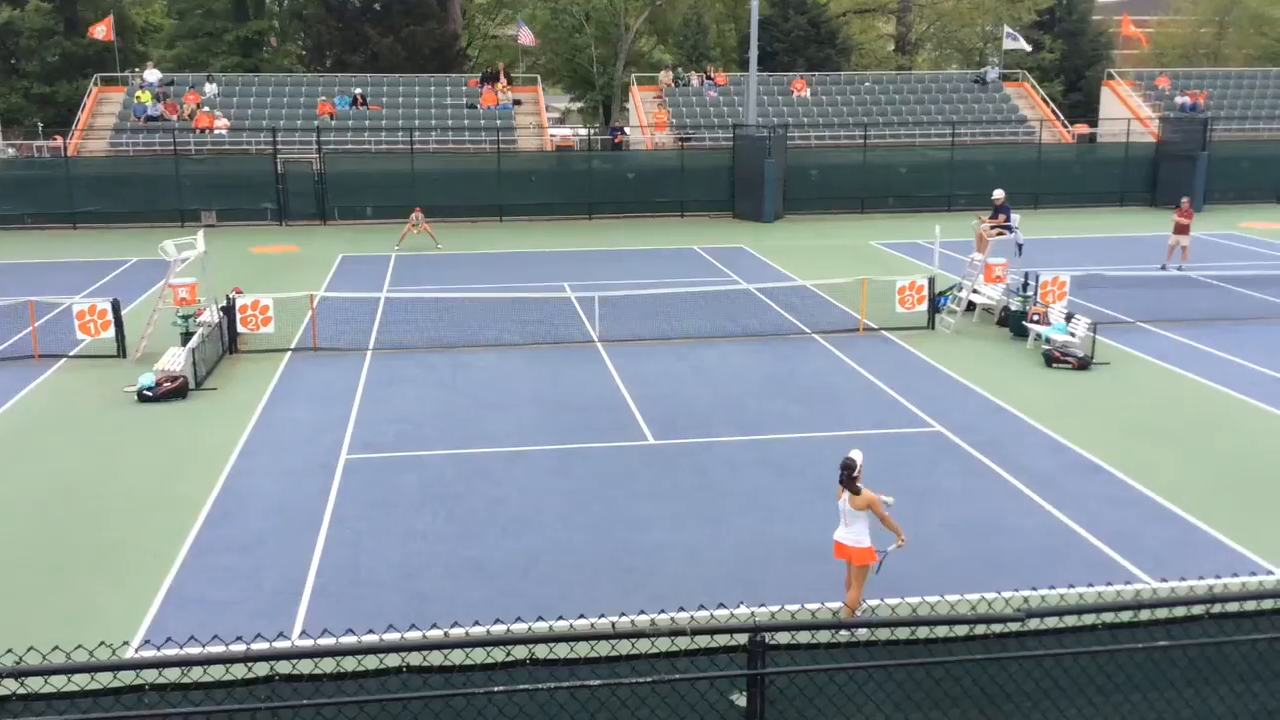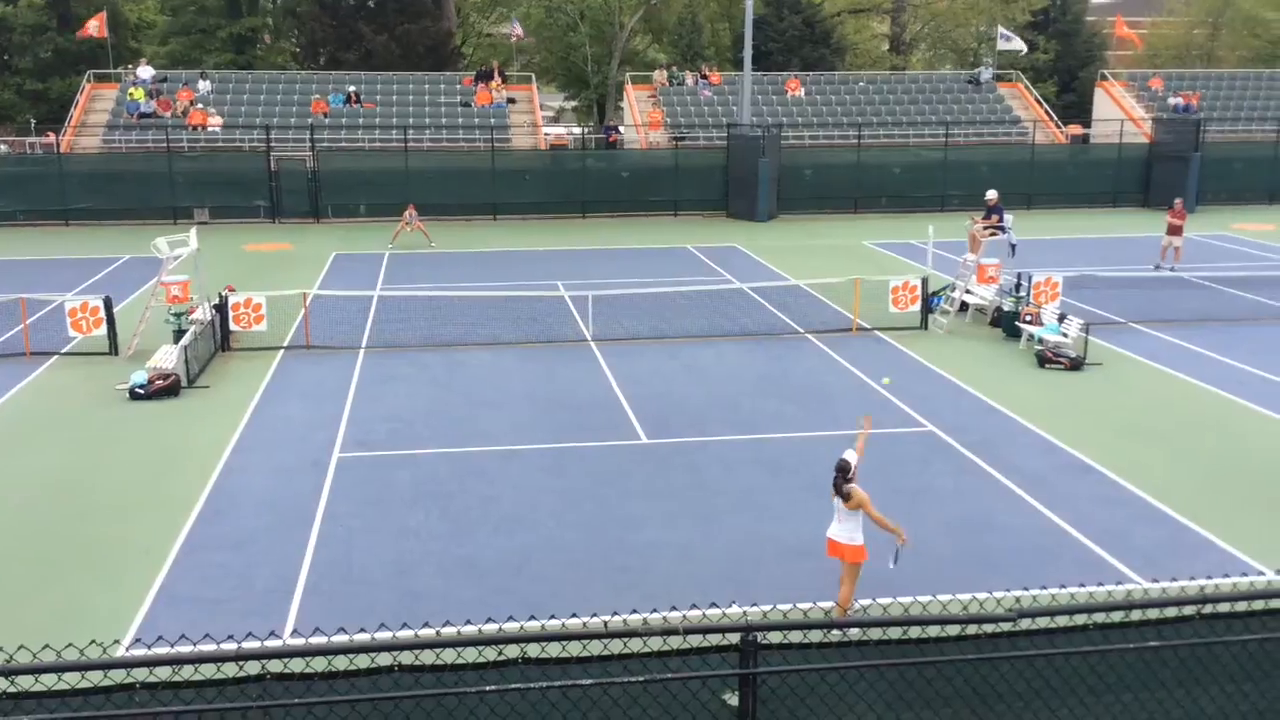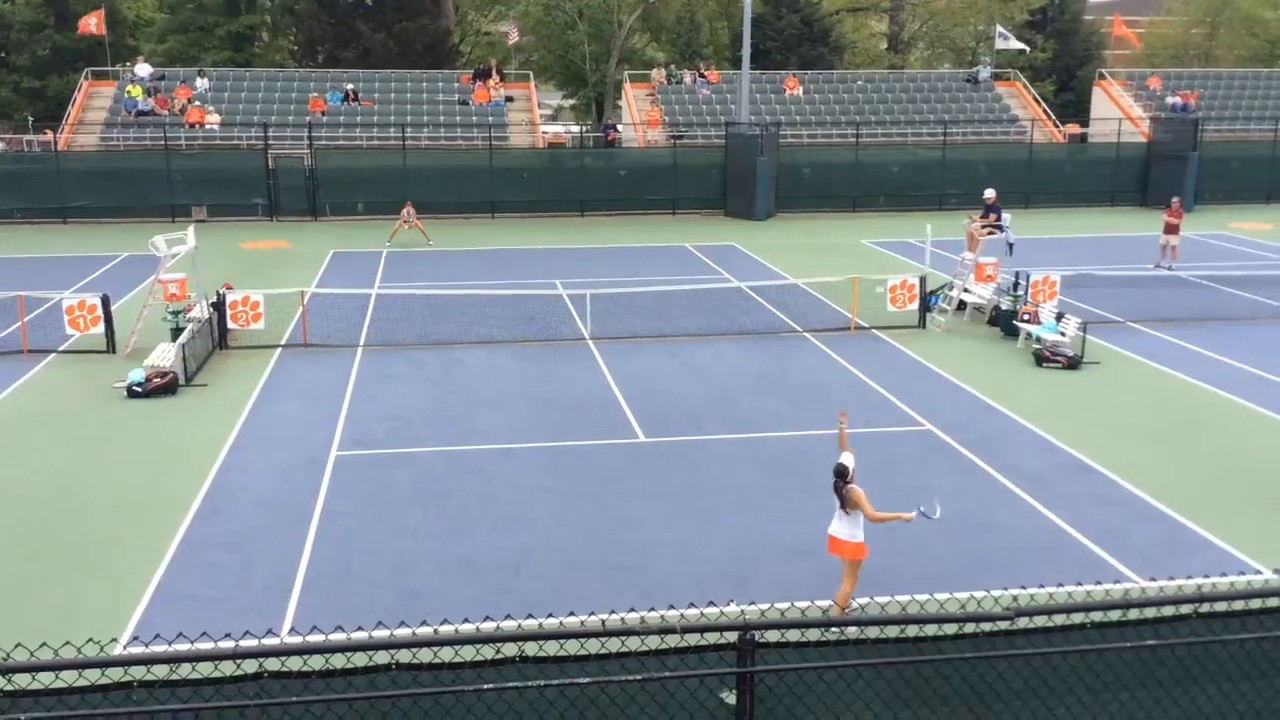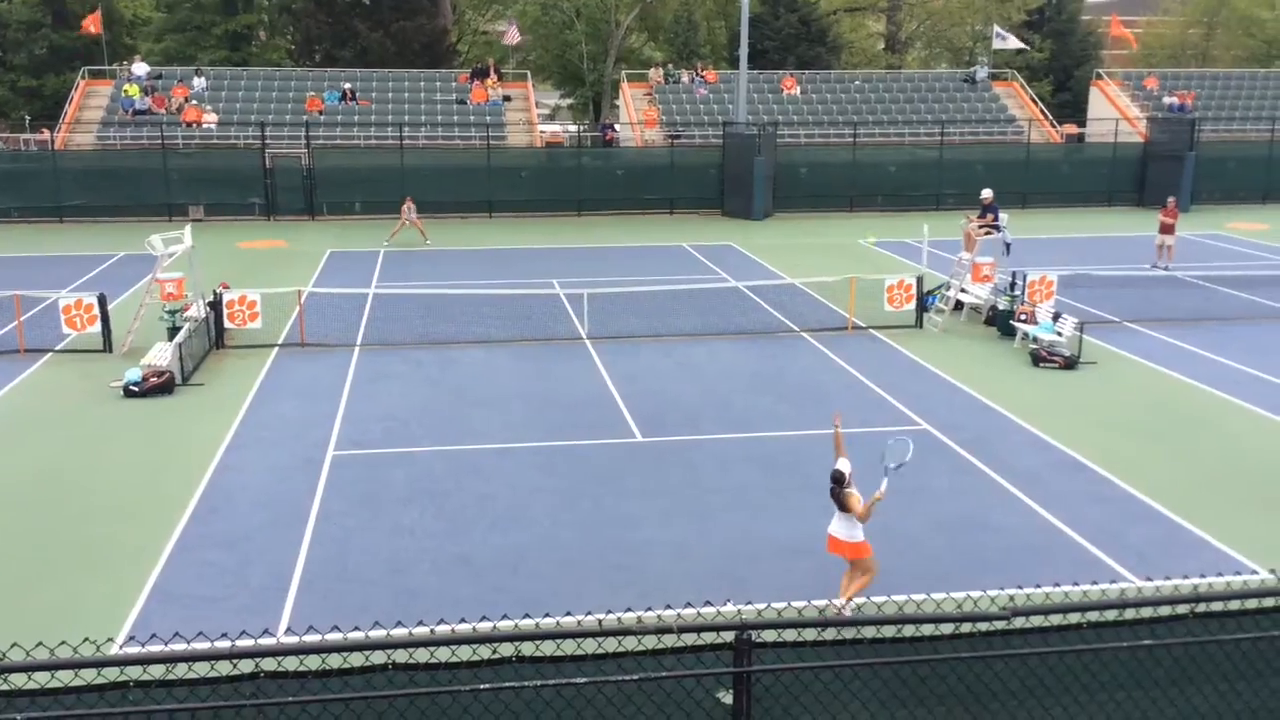
dt=0.2s
person 1, frame 1
left shoulder: (842, 489)
right shoulder: (867, 497)
right elbow: (885, 519)
left wrist: (881, 499)
right wrist: (899, 534)
left hip: (842, 541)
right hip: (859, 546)
left knee: (851, 577)
right knee: (857, 586)
left ankle: (852, 606)
person 1, frame 2
left shoulder: (837, 485)
right shoulder: (858, 495)
left elbow: (853, 455)
right elbow: (877, 519)
left wrist: (865, 432)
right wrist: (898, 533)
left hip: (835, 538)
right hip: (851, 544)
left knee: (846, 575)
right knee: (849, 583)
left ankle: (845, 606)
person 1, frame 3
left shoulder: (839, 485)
right shoulder: (855, 494)
left elbow: (843, 450)
right elbow: (873, 517)
left wrist: (842, 426)
right wrist: (902, 516)
left hip: (836, 535)
right hip: (851, 541)
left knee: (849, 575)
right knee: (850, 580)
left ankle: (843, 605)
person 1, frame 4
left shoulder: (837, 486)
right shoulder: (851, 497)
left elbow: (839, 455)
right elbow: (862, 517)
left wrist: (837, 430)
right wrist: (872, 501)
left hip: (836, 535)
right hip: (852, 542)
left knee: (854, 569)
right knee: (869, 573)
left ankle: (842, 601)
right ankle: (843, 602)
